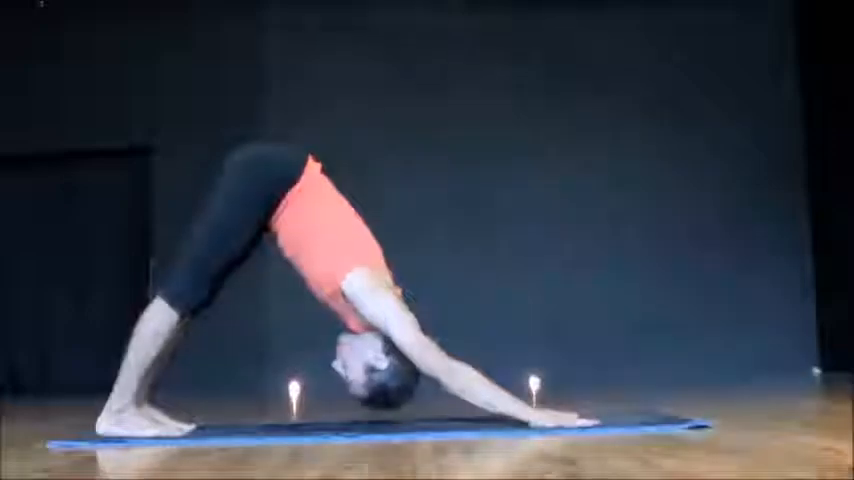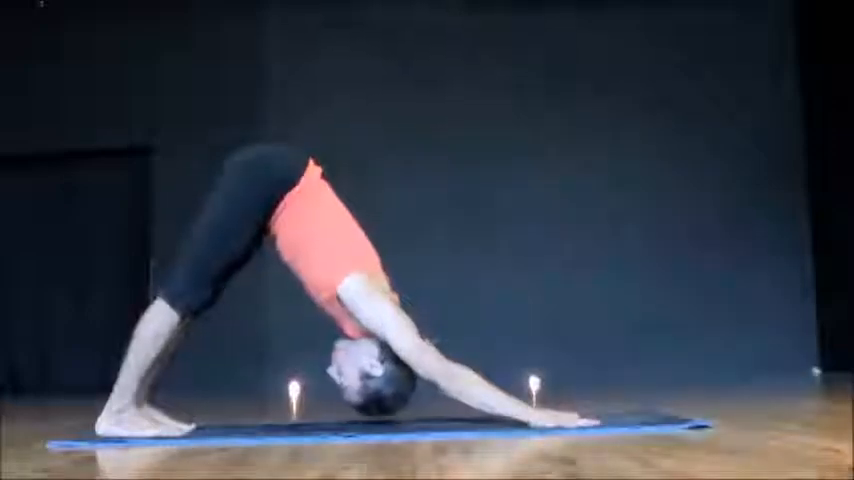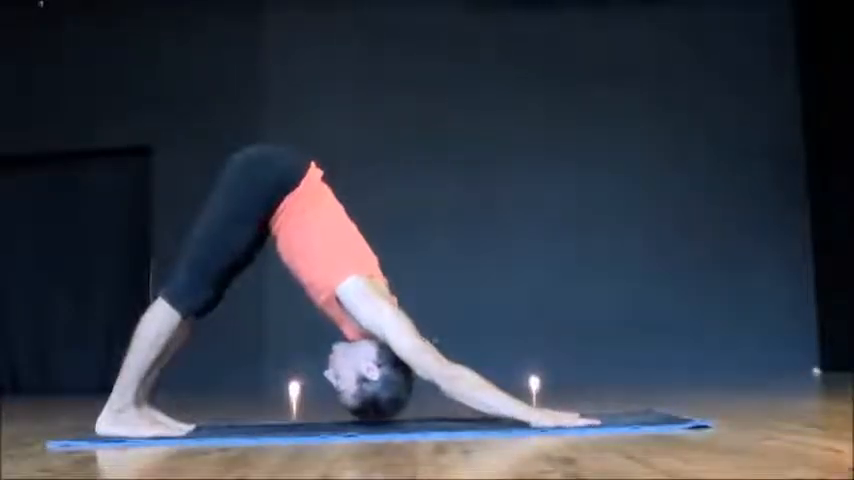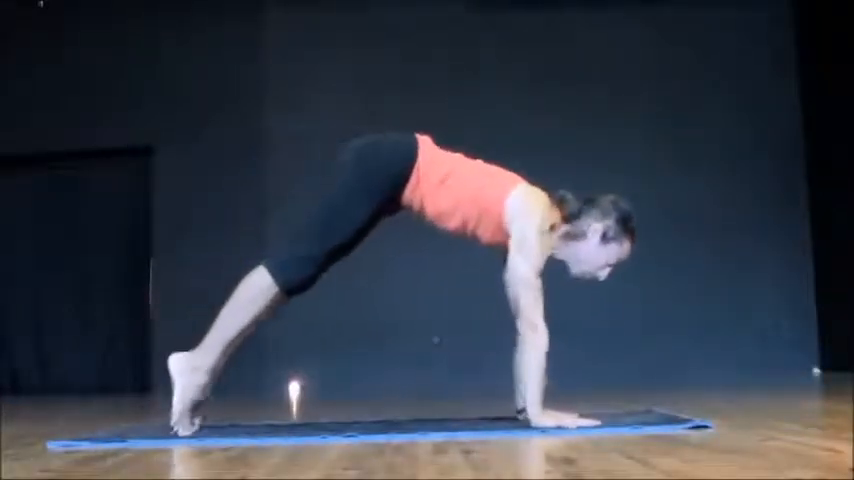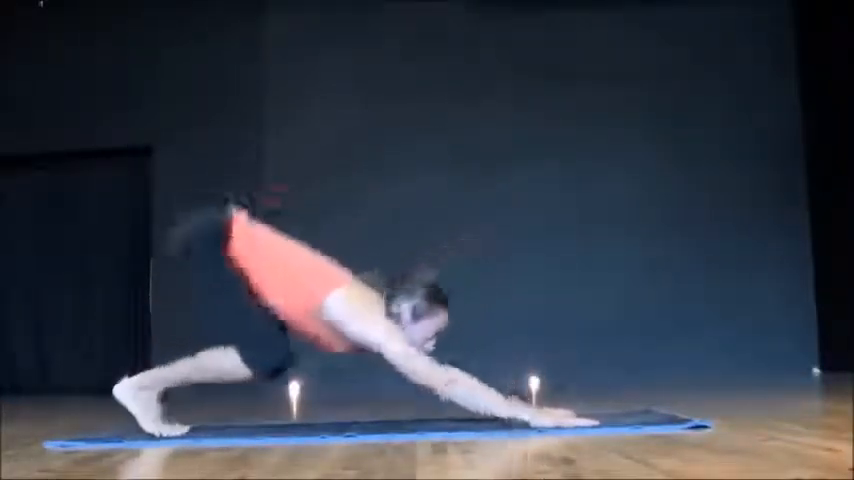
dt=1s
person 1, frame 1
right shoulder: (374, 303)
left elbow: (446, 369)
right elbow: (447, 370)
left hip: (278, 189)
right hip: (269, 179)
left knee: (194, 293)
right knee: (185, 288)
left ankle: (136, 402)
right ankle: (118, 409)
person 1, frame 2
right shoulder: (369, 309)
left elbow: (444, 373)
right elbow: (445, 373)
left hip: (279, 191)
right hip: (271, 181)
left knee: (197, 295)
right knee: (187, 290)
left ankle: (136, 403)
right ankle: (118, 410)
person 1, frame 3
right shoulder: (369, 310)
left elbow: (445, 374)
right elbow: (446, 375)
left hip: (279, 191)
right hip: (269, 182)
left knee: (198, 297)
right knee: (189, 291)
left ankle: (137, 403)
right ankle: (119, 409)
person 1, frame 4
left shoulder: (537, 228)
right shoulder: (533, 220)
left elbow: (527, 324)
right elbow: (531, 324)
left wrist: (525, 404)
right wrist: (536, 412)
left hip: (396, 172)
right hip: (390, 166)
left knee: (299, 271)
right knee: (295, 265)
left ankle: (202, 370)
right ankle: (199, 363)
person 1, frame 5
left shoulder: (375, 311)
right shoulder: (363, 317)
left elbow: (439, 375)
right elbow: (437, 378)
left wrist: (522, 408)
right wrist: (530, 413)
left hip: (233, 241)
right hip: (215, 241)
left knee: (268, 356)
right knee: (269, 358)
left ankle: (147, 383)
right ankle: (144, 386)
